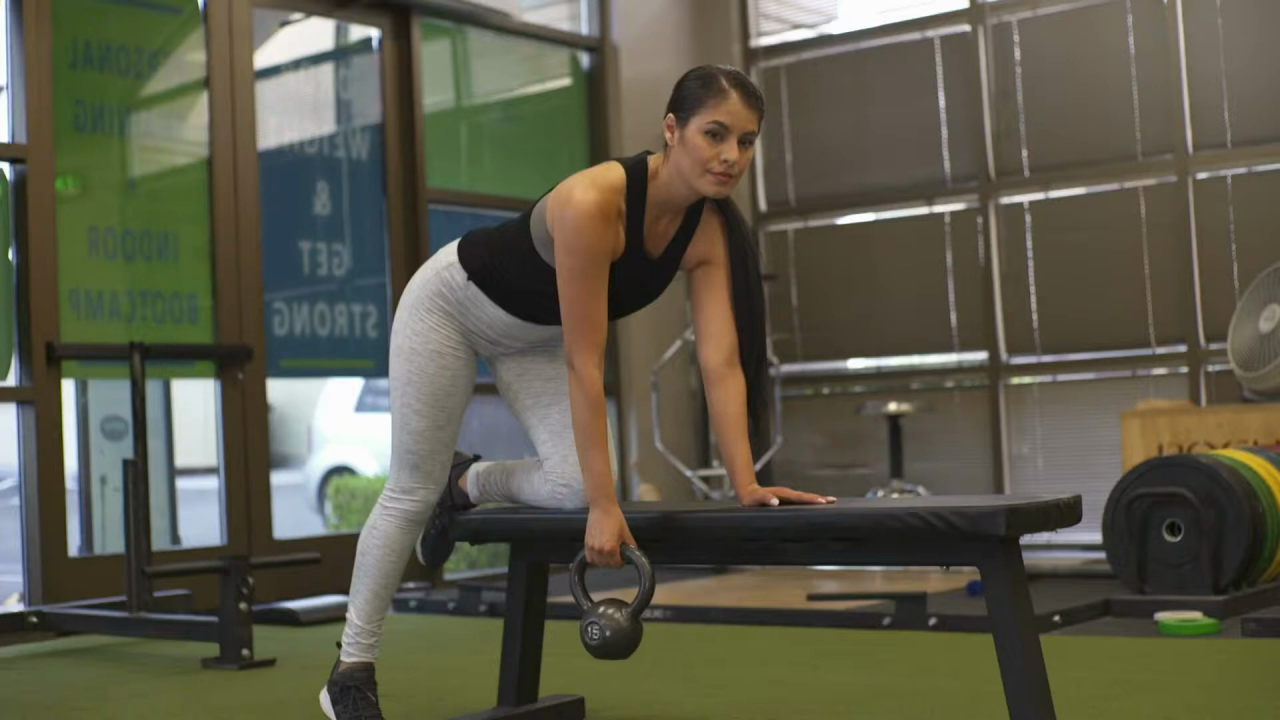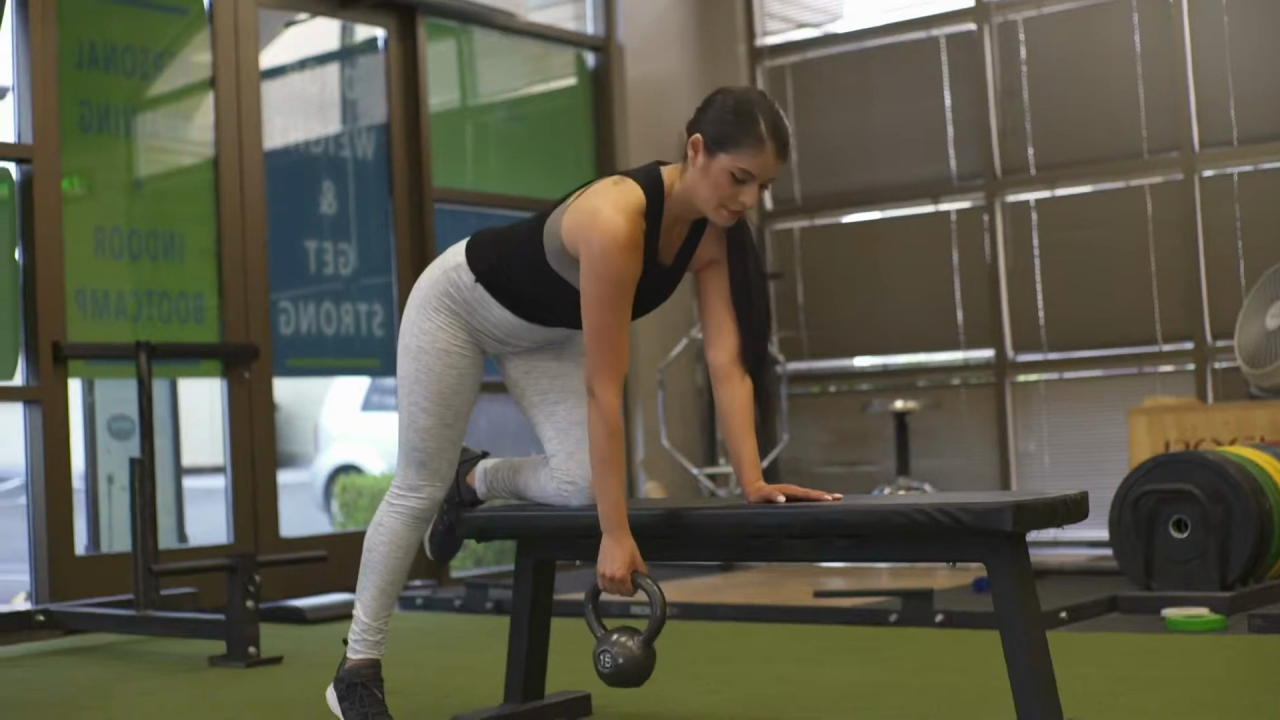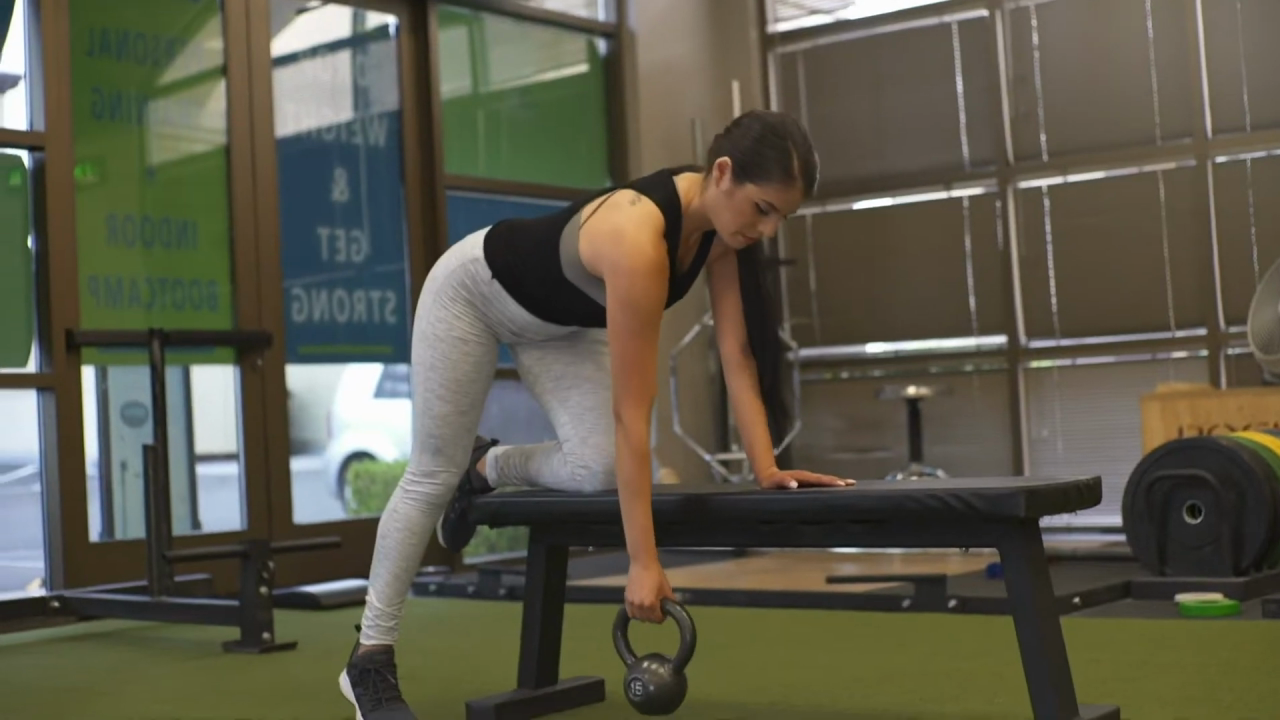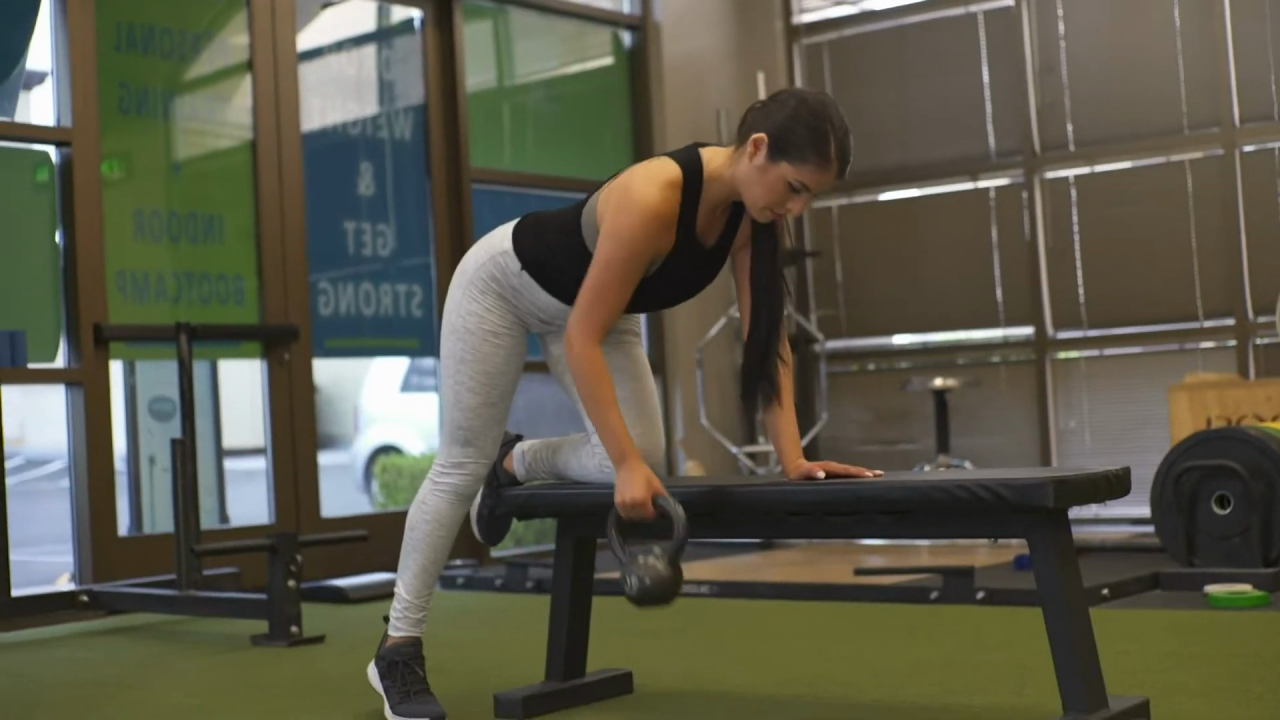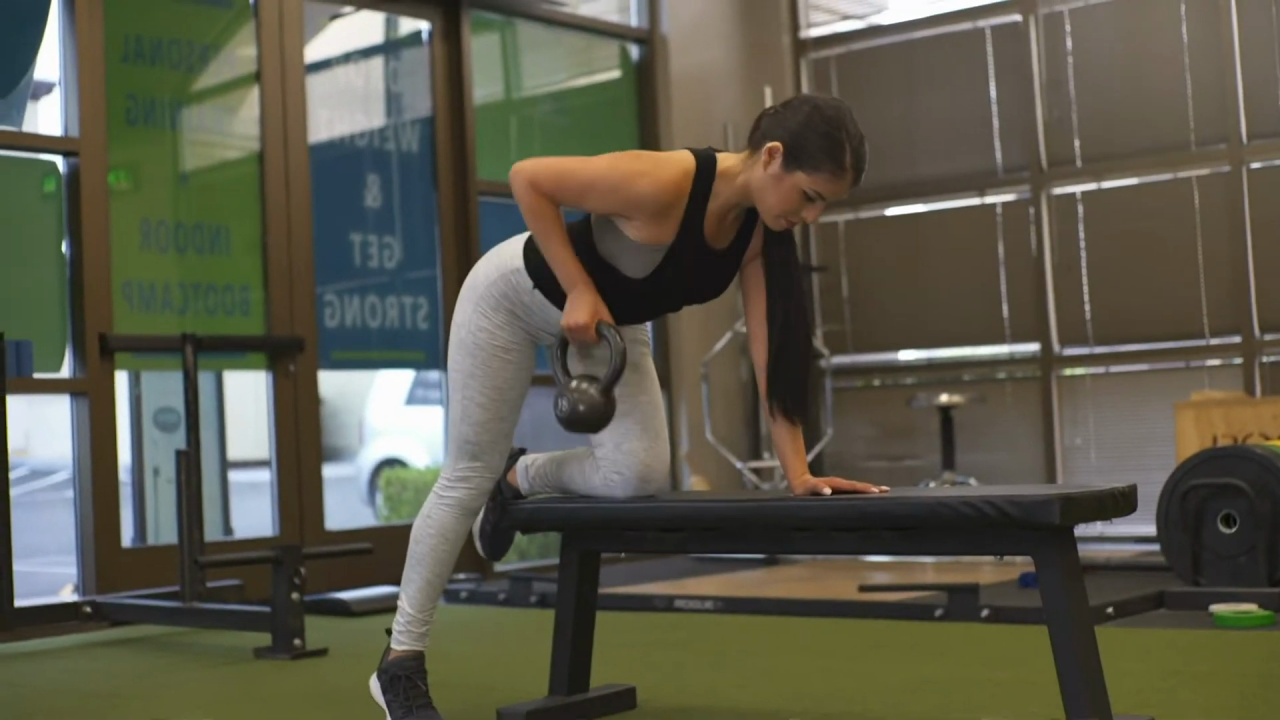
dt=0.4s
person 1, frame 1
left shoulder: (712, 230)
right shoulder: (595, 202)
left elbow: (721, 361)
right elbow: (583, 363)
left wrist: (745, 484)
right wrist: (604, 505)
left hip: (536, 332)
right hip: (454, 304)
left knee: (576, 485)
right knee: (413, 492)
left ankle: (468, 484)
person 1, frame 2
left shoulder: (715, 231)
right shoulder: (615, 221)
left elbow: (728, 361)
right elbow: (603, 388)
left wrist: (752, 480)
right wrist: (616, 533)
left hip: (547, 330)
right hip: (460, 303)
left knee: (584, 484)
right knee: (420, 488)
left ankle: (475, 479)
right ankle: (357, 668)
person 1, frame 3
left shoulder: (723, 220)
right shoulder: (638, 240)
left elbow: (741, 353)
right elbow: (630, 413)
left wrist: (766, 466)
right wrist: (643, 561)
left hip: (561, 319)
right hip: (473, 292)
left knee: (601, 470)
right knee: (433, 474)
left ankle: (487, 467)
right ankle: (370, 657)
person 1, frame 4
left shoulder: (753, 209)
right shoulder: (654, 195)
left elbow: (768, 336)
right elbow: (579, 340)
left wrist: (792, 457)
right wrist: (623, 467)
left hip: (591, 306)
right hip: (506, 281)
left knee: (641, 459)
right knee: (462, 465)
left ankle: (516, 461)
right ankle: (397, 648)
person 1, frame 5
left shoulder: (761, 223)
right shoulder: (663, 181)
left elbow: (772, 349)
right elbow: (526, 177)
left wrist: (798, 473)
right wrist: (578, 290)
left hip: (612, 315)
right hip: (515, 294)
left knee: (640, 476)
right knee: (469, 477)
left ankle: (521, 479)
right ankle: (400, 660)
